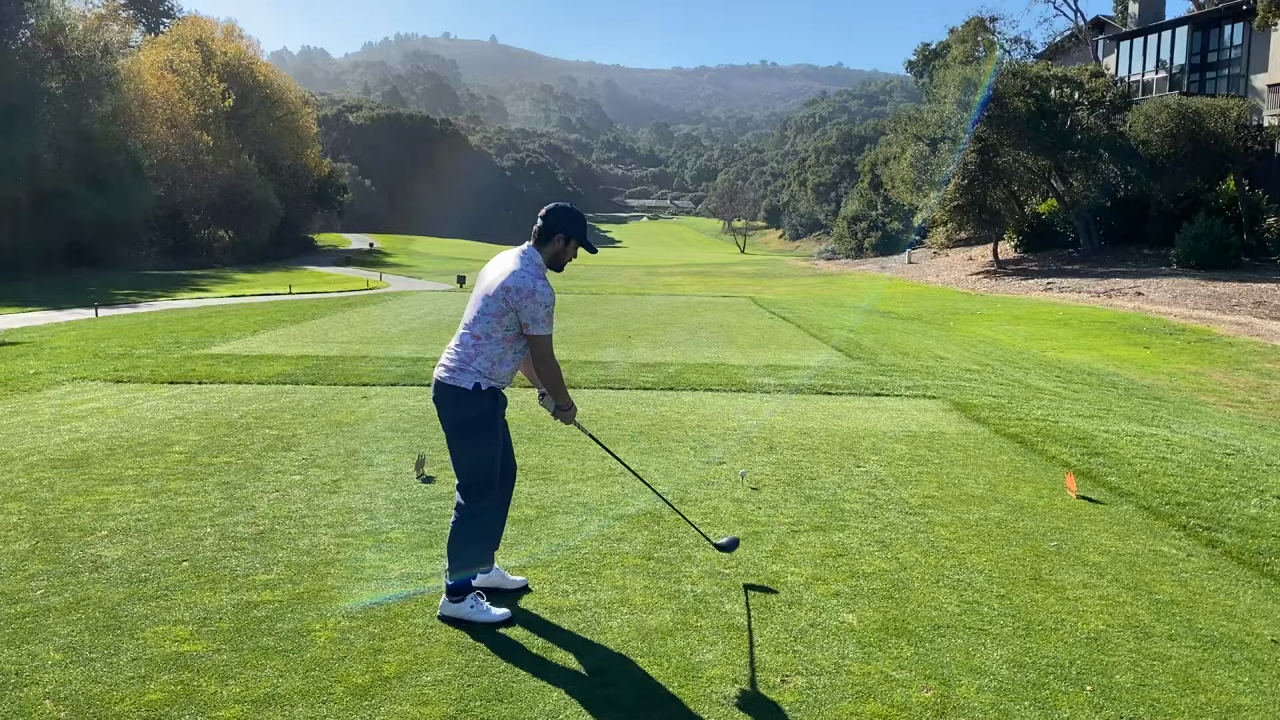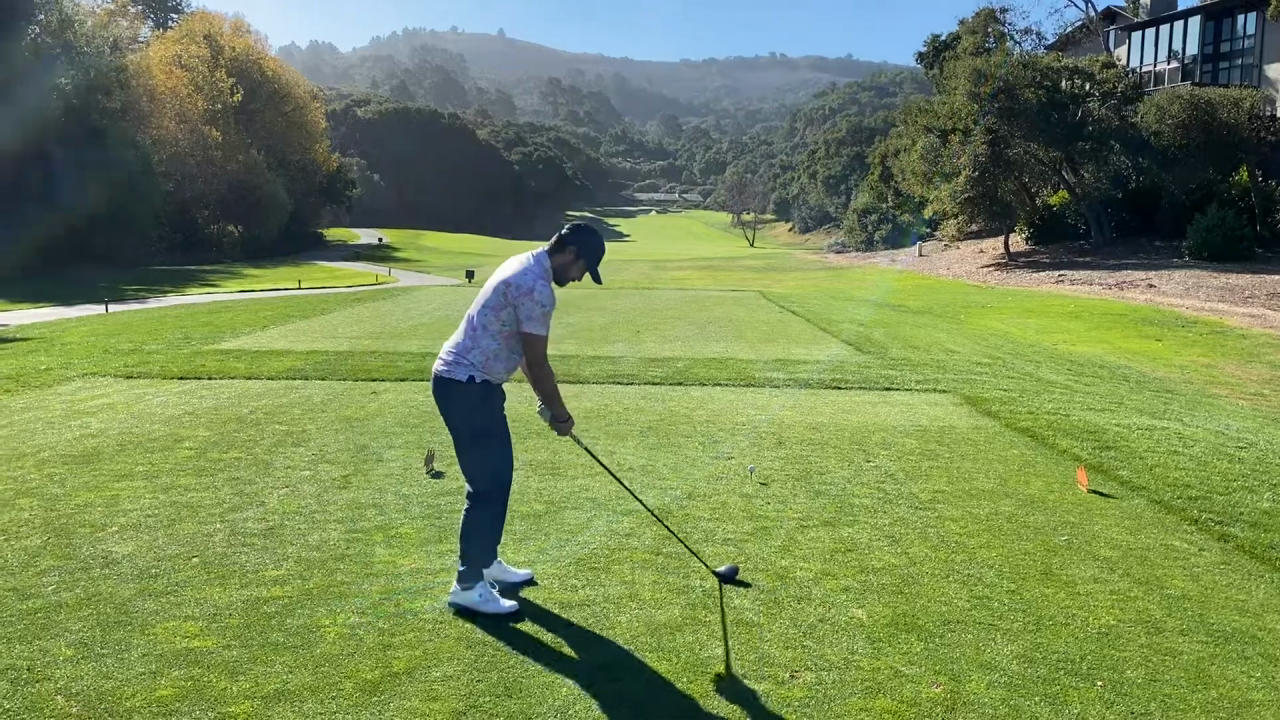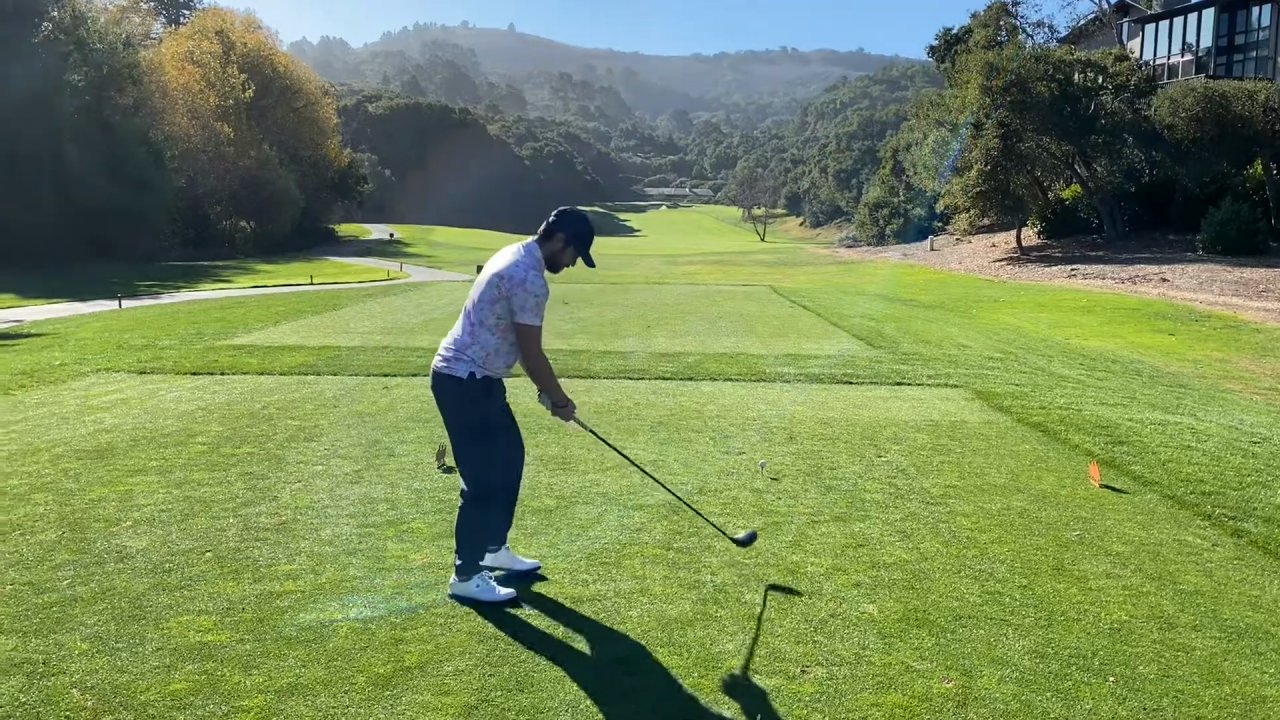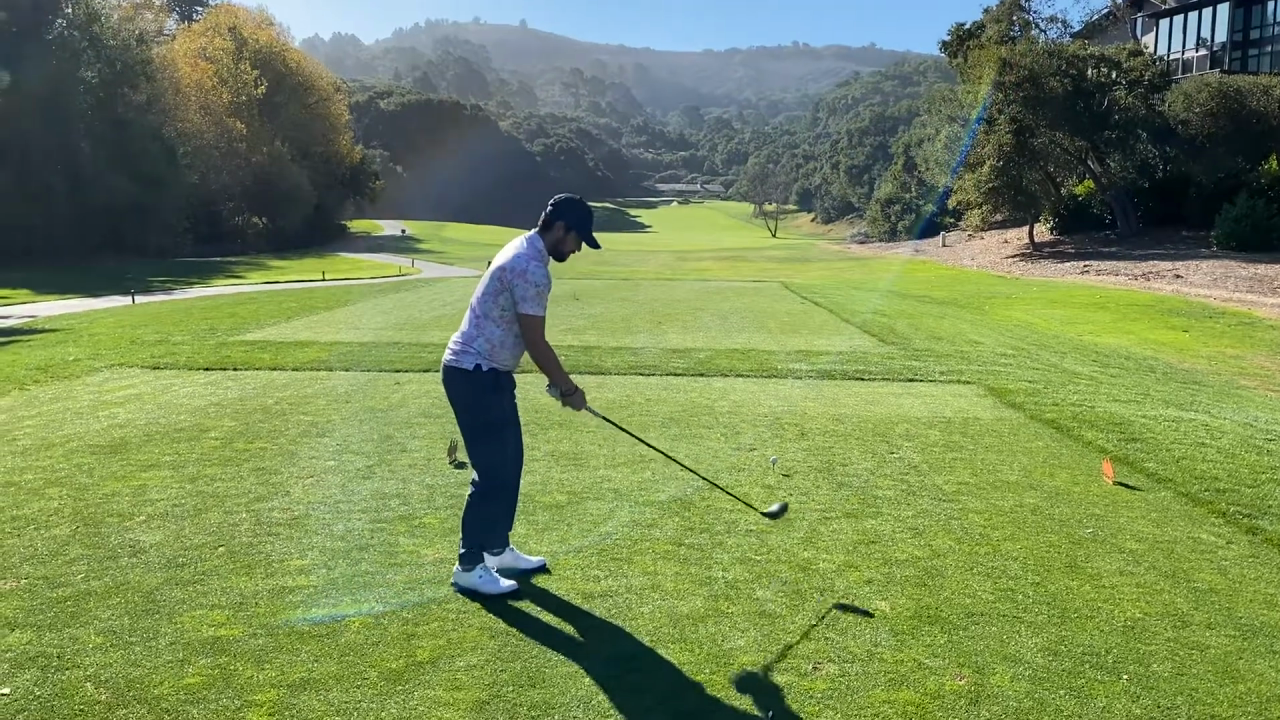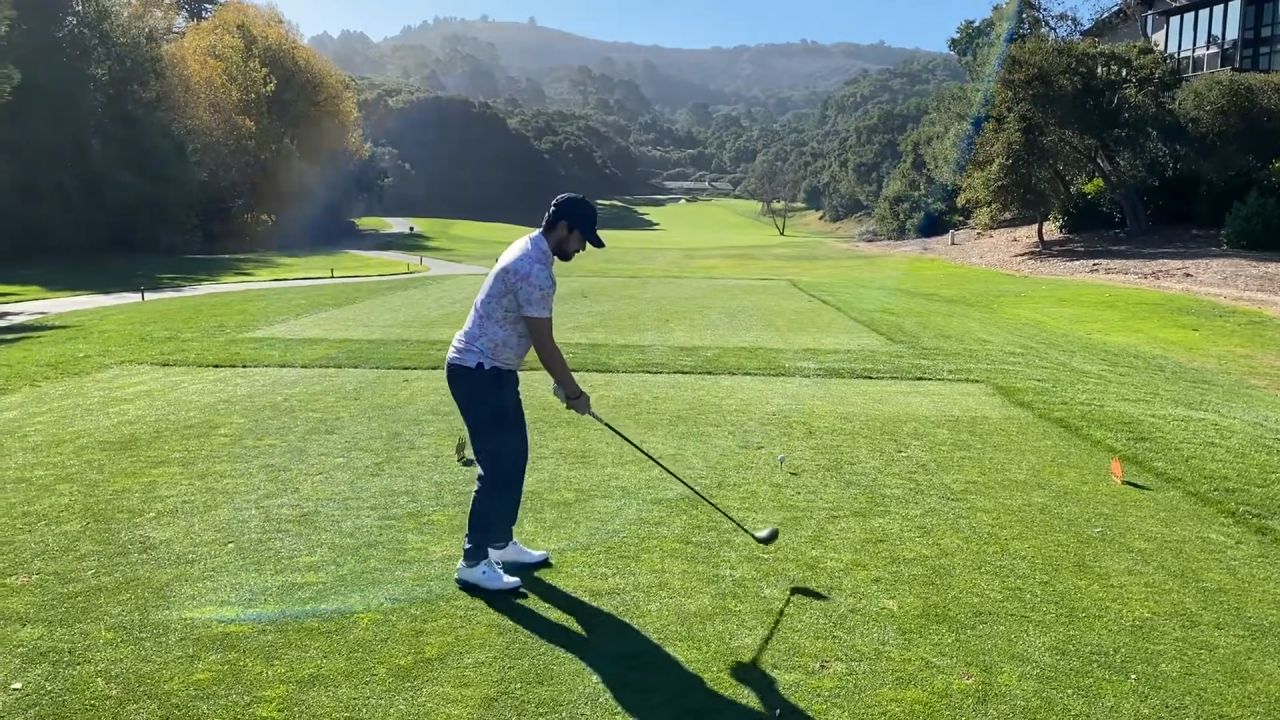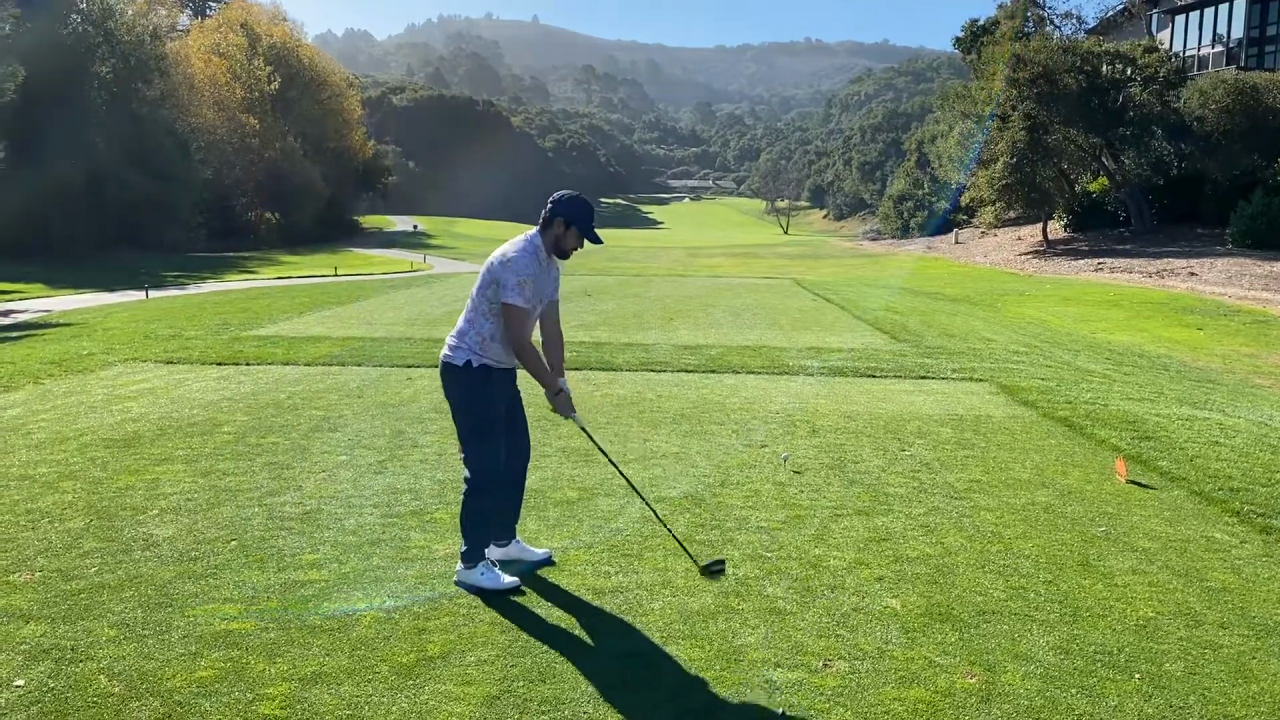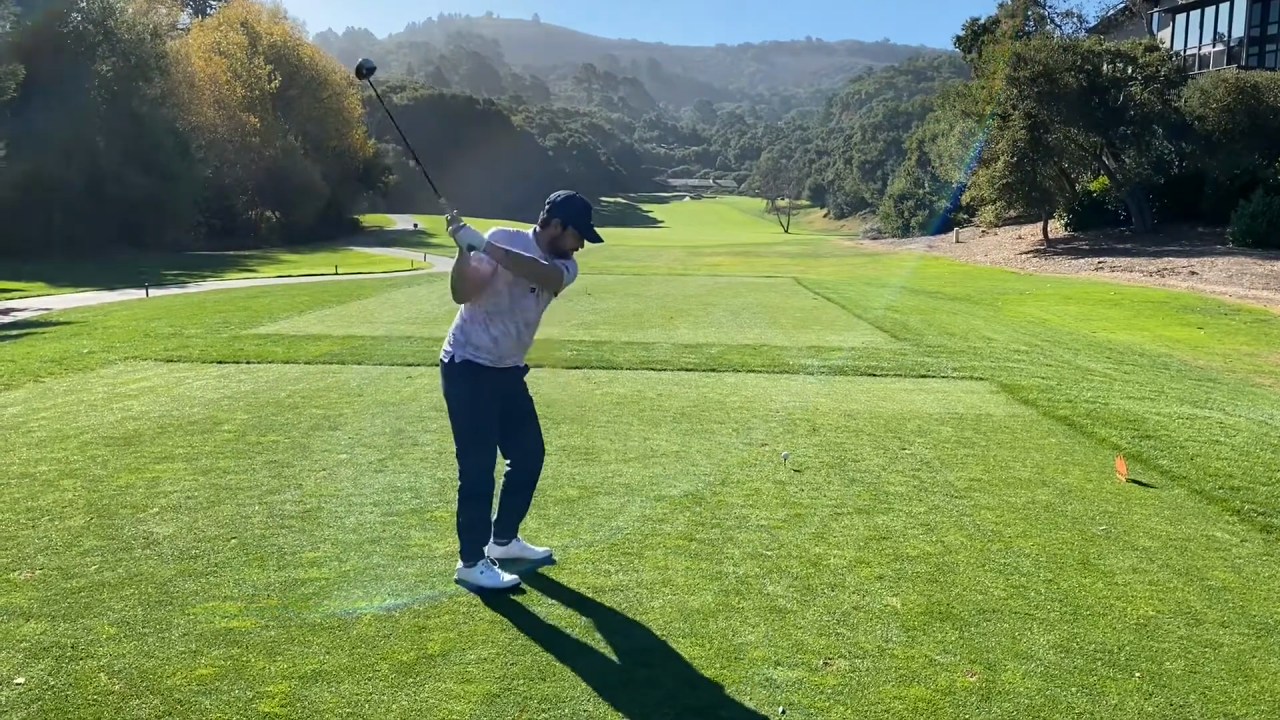
dt=0.5s
person 1, frame 1
left shoulder: (507, 261)
right shoulder: (535, 287)
right elbow: (544, 359)
left wrist: (542, 388)
right wrist: (565, 404)
left hip: (466, 387)
right hip: (469, 393)
left knee: (500, 476)
right knee: (478, 491)
left ankle: (481, 566)
right ankle: (457, 595)
person 1, frame 2
left shoulder: (524, 266)
right shoulder: (536, 287)
left elbow: (523, 353)
right elbow: (536, 362)
left wrist: (546, 400)
right wrist: (559, 413)
left hip: (471, 381)
right hip: (465, 385)
left knee: (498, 473)
right knee: (488, 481)
left ankle: (485, 560)
right ankle: (468, 582)
person 1, frame 3
left shoulder: (515, 256)
right shoulder: (529, 278)
right elbow: (531, 352)
left wrist: (547, 390)
right wrist: (560, 400)
left hip: (473, 377)
right hip: (465, 381)
left knee: (509, 459)
right knee: (484, 479)
left ankle: (493, 547)
right ankle: (466, 574)
person 1, frame 4
left shoulder: (523, 252)
right shoulder: (531, 268)
left elbow: (525, 337)
right elbow: (535, 343)
left wrist: (557, 381)
right wrist: (569, 389)
left hip: (487, 372)
right hip: (474, 374)
left knee: (508, 462)
right knee: (493, 471)
left ankle: (496, 549)
right ankle: (470, 564)
person 1, frame 5
left shoulder: (528, 251)
right shoulder: (534, 271)
left elbow: (537, 338)
right elbow: (544, 344)
left wrist: (563, 382)
right wrist: (575, 392)
left hip: (493, 370)
right hip: (477, 371)
left knee: (514, 456)
right knee: (498, 466)
left ankle: (499, 542)
right ankle: (473, 560)
person 1, frame 6
left shoulder: (548, 263)
right shoulder: (519, 261)
left elbow: (551, 327)
right elbow: (516, 337)
left wrist: (559, 380)
right wrist: (552, 390)
left hip: (497, 370)
right hip: (469, 369)
left knee: (515, 456)
right knee: (486, 466)
left ankle: (503, 540)
right ankle: (471, 562)
person 1, frame 7
left shoulder: (565, 267)
right shoulder: (498, 241)
left elbow: (537, 272)
right elbow: (461, 293)
left wrist: (485, 245)
right wrist: (467, 249)
left hip: (509, 372)
right hip: (467, 367)
left knee: (529, 455)
right knee: (478, 466)
left ankle: (503, 539)
right ankle: (471, 561)
